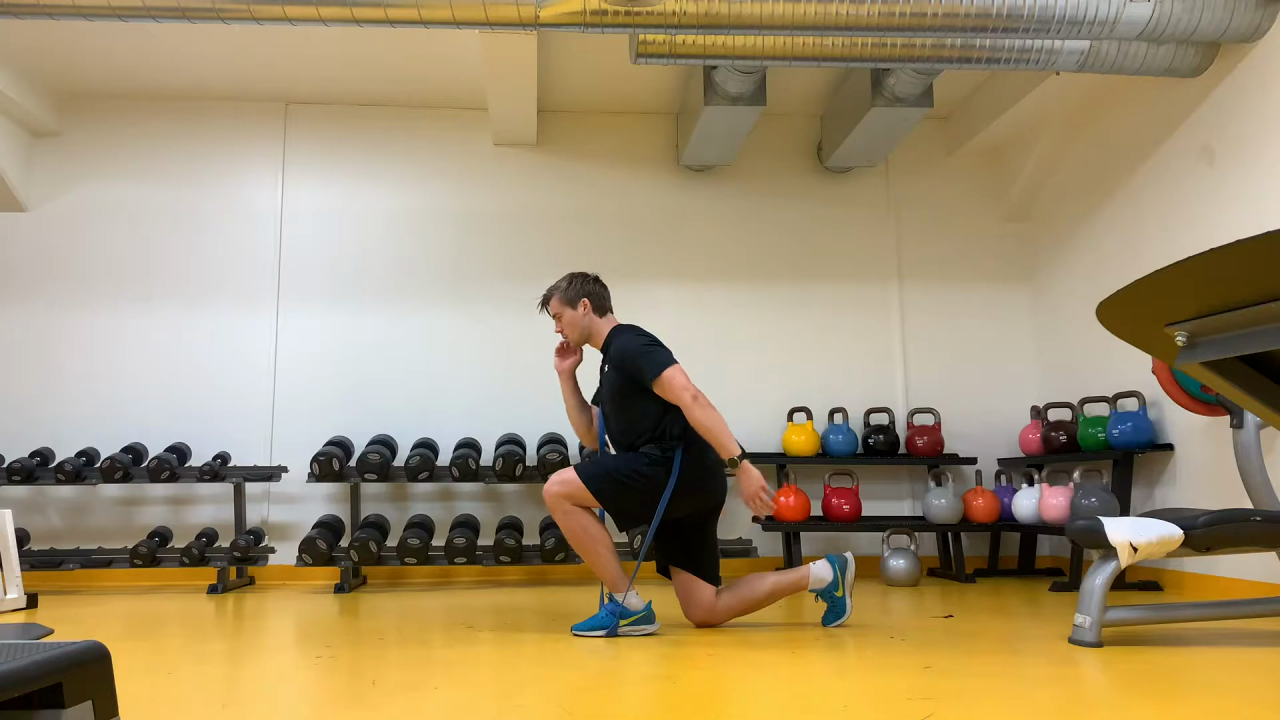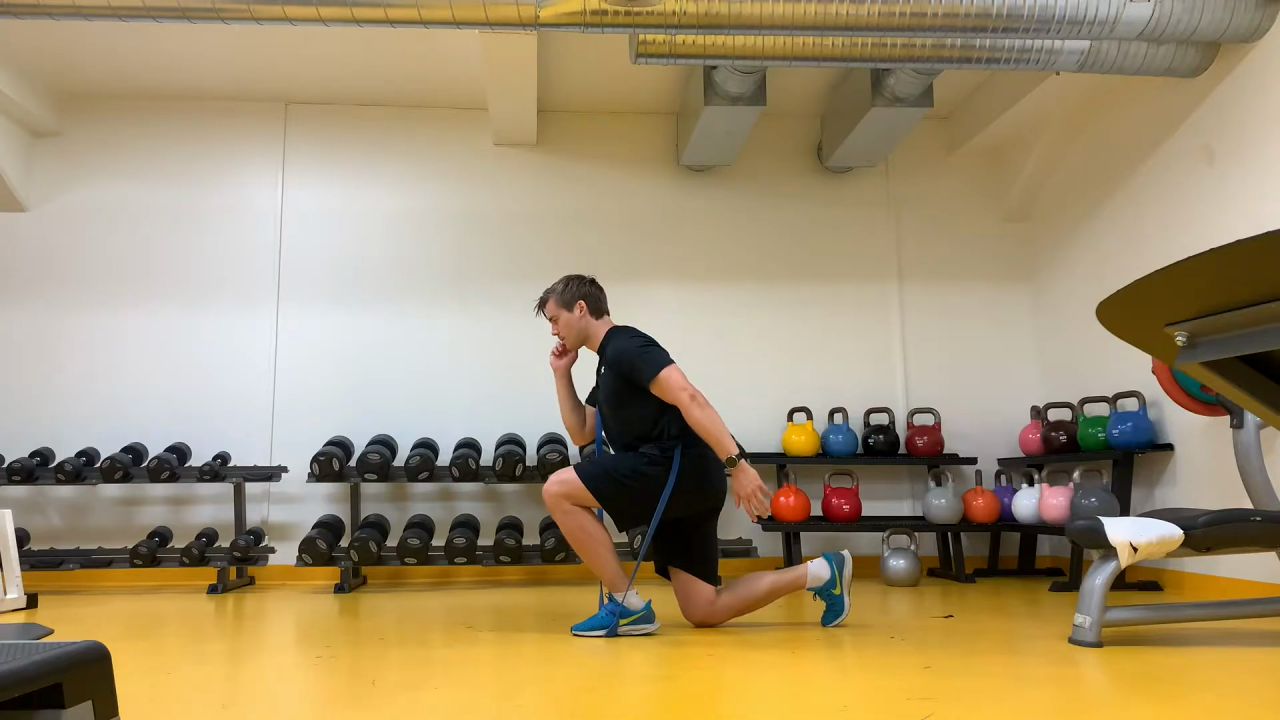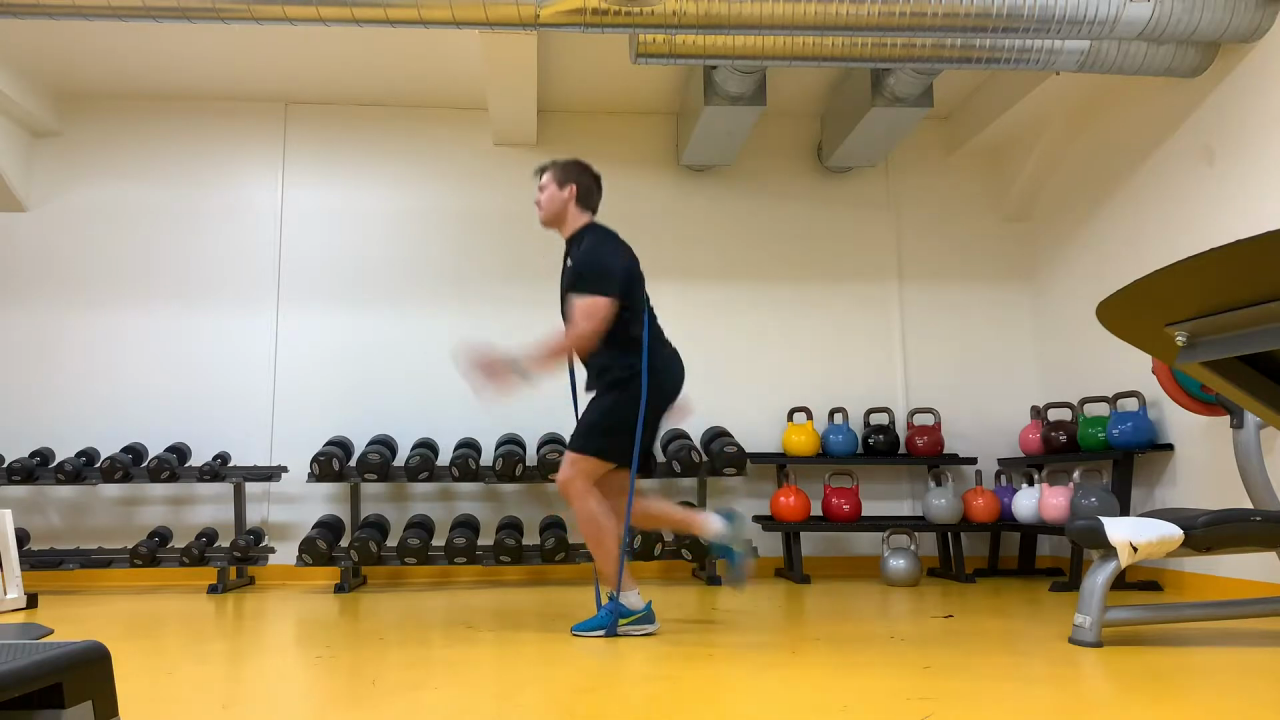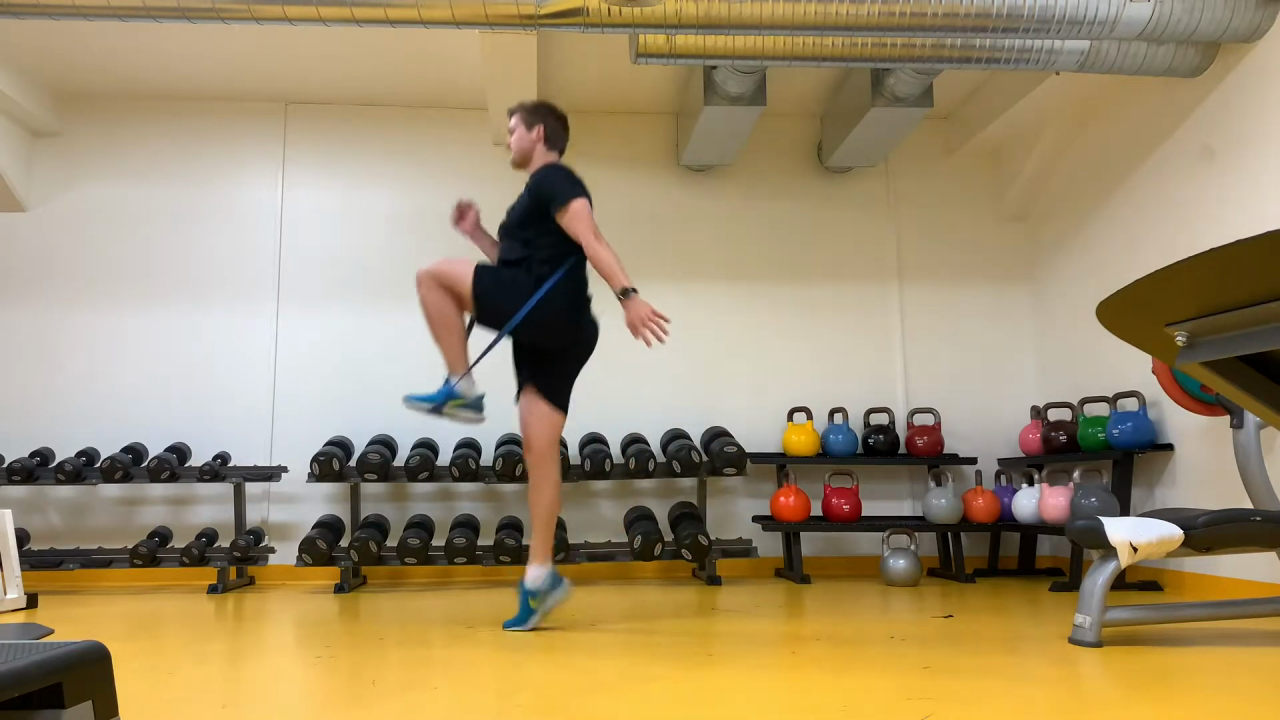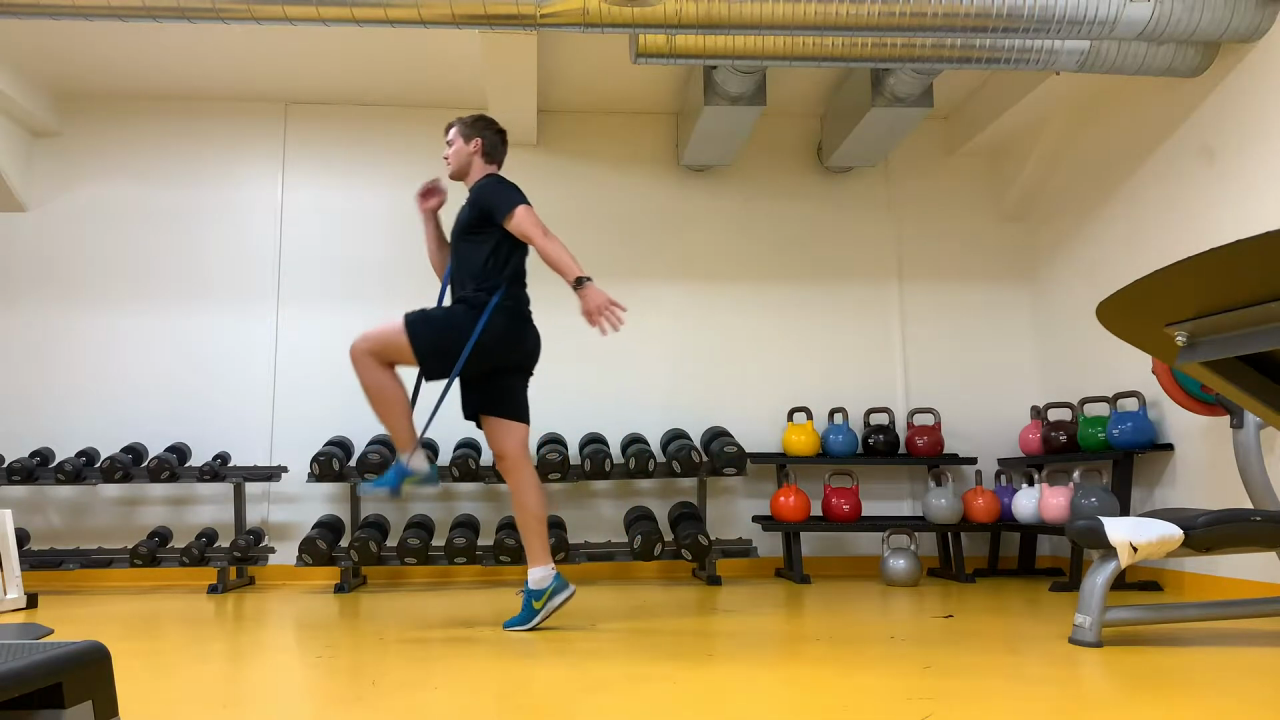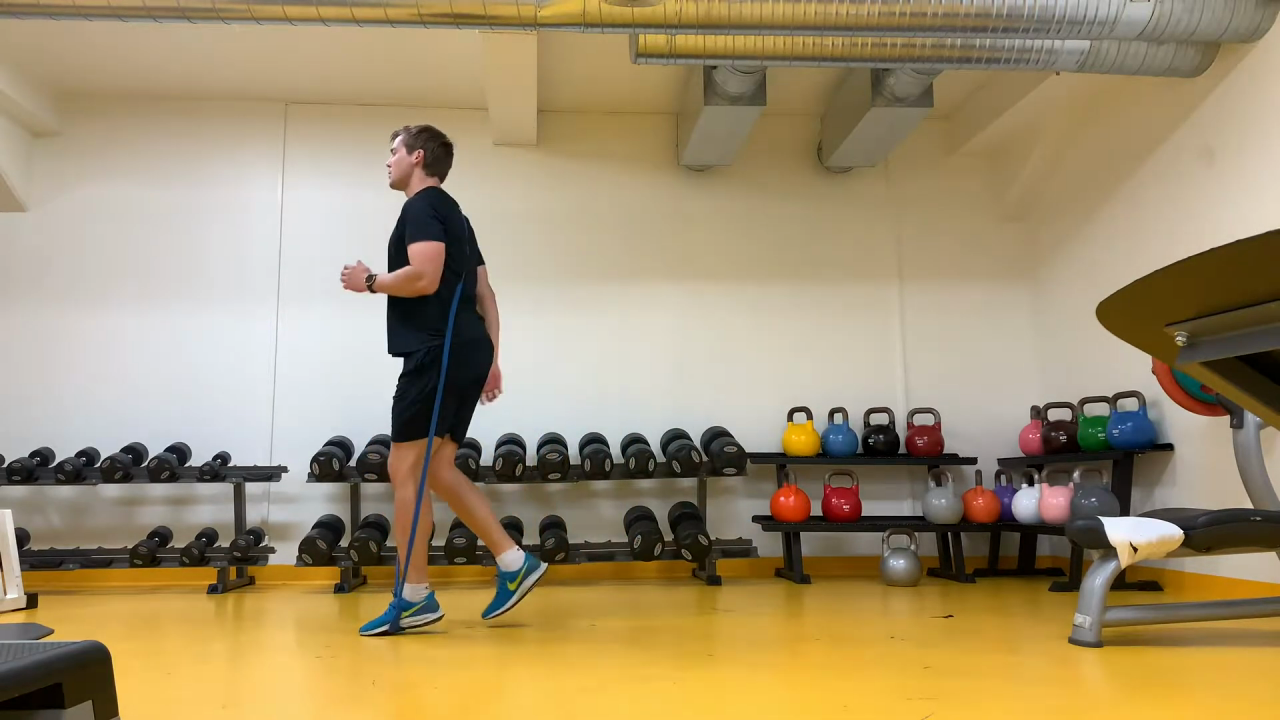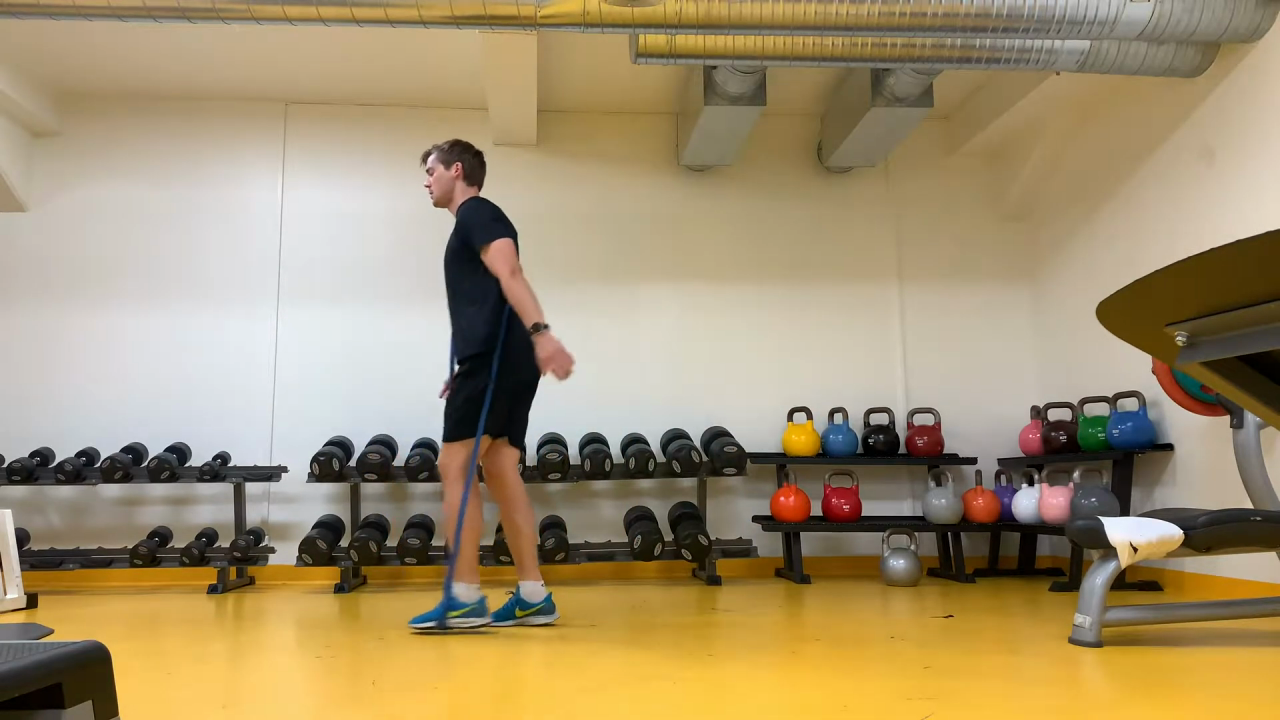
dt=0.5s
person 1, frame 1
left shoulder: (629, 345)
right shoulder: (613, 360)
left elbow: (691, 399)
right elbow: (590, 435)
left wrist: (739, 465)
right wrist: (567, 377)
left hip: (677, 467)
right hip: (680, 480)
left knee: (558, 490)
right knee: (705, 612)
left ankle: (627, 606)
right ankle: (824, 574)
person 1, frame 2
left shoulder: (626, 348)
right shoulder: (610, 362)
left elbow: (689, 399)
right elbow: (581, 433)
left wrist: (736, 464)
right wrist: (562, 374)
left hip: (678, 467)
right hip: (679, 479)
left knee: (558, 490)
right knee: (705, 611)
left ankle: (627, 606)
right ankle: (823, 573)
person 1, frame 3
left shoulder: (593, 250)
right shoulder: (587, 251)
left elbow: (586, 331)
left wrist: (515, 364)
left hip: (637, 377)
right hip: (627, 377)
left knee: (574, 479)
right knee: (608, 494)
left ankle: (629, 605)
right ankle: (716, 527)
person 1, frame 4
left shoulder: (554, 180)
right shoulder: (537, 193)
left elbow: (592, 239)
right elbow: (514, 262)
left wrist: (628, 295)
right wrist: (478, 232)
left hip: (549, 307)
right hip: (547, 320)
left knee: (433, 275)
right knee: (540, 447)
left ankle: (462, 387)
right ankle: (541, 579)
person 1, frame 5
left shoulder: (494, 191)
right shoulder: (483, 204)
left elbow: (541, 235)
right elbow: (449, 268)
left wrist: (584, 283)
right wrist: (430, 219)
left hip: (488, 324)
right hip: (502, 335)
left knee: (366, 348)
right knee: (512, 456)
left ankle: (411, 461)
right ankle: (542, 582)
person 1, frame 6
left shoulder: (422, 206)
right shoulder: (450, 215)
left elbow: (424, 278)
right elbow: (483, 294)
left wrist: (370, 282)
right wrist: (491, 360)
left hip: (438, 354)
right hip: (458, 354)
left knee: (404, 469)
right knee: (438, 471)
left ankle: (415, 597)
right ankle: (514, 562)
person 1, frame 7
left shoulder: (476, 213)
right shoulder: (475, 221)
left elbow: (509, 275)
left wrist: (540, 331)
right wrist: (460, 375)
left hip: (498, 356)
right hip: (497, 358)
left knee: (454, 466)
right knee: (503, 474)
left ankle: (464, 596)
right ankle: (533, 595)
